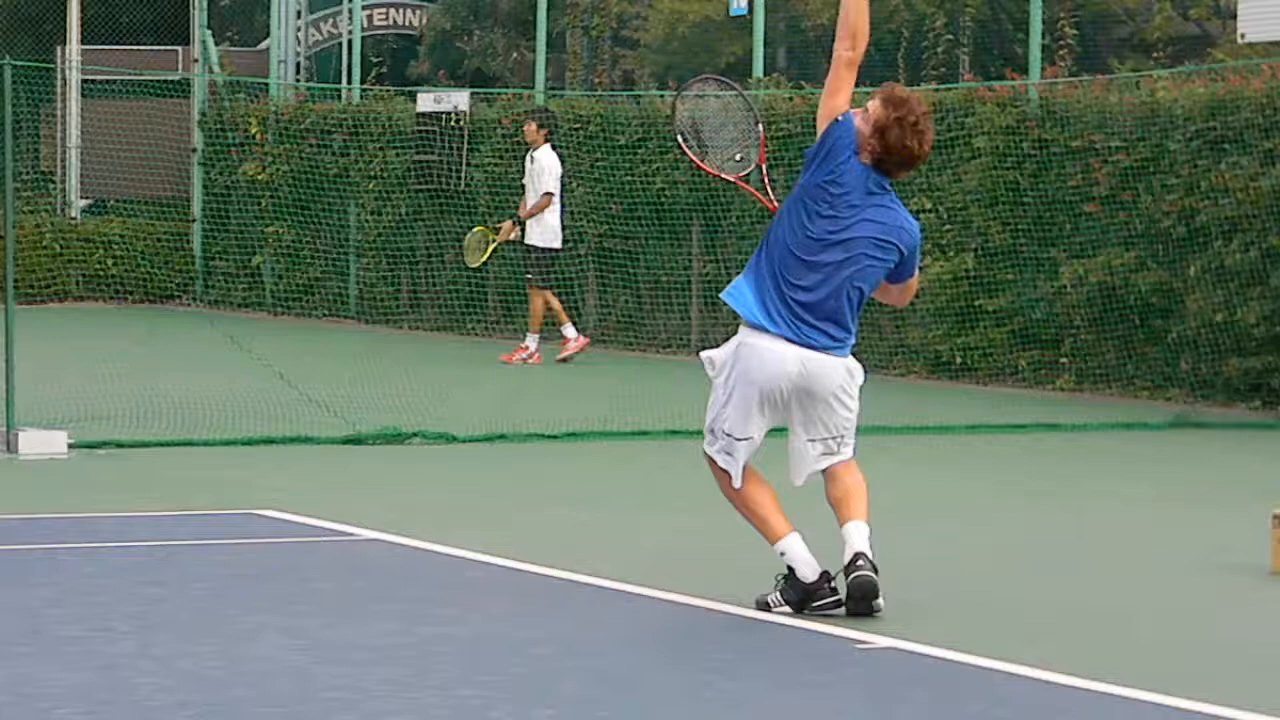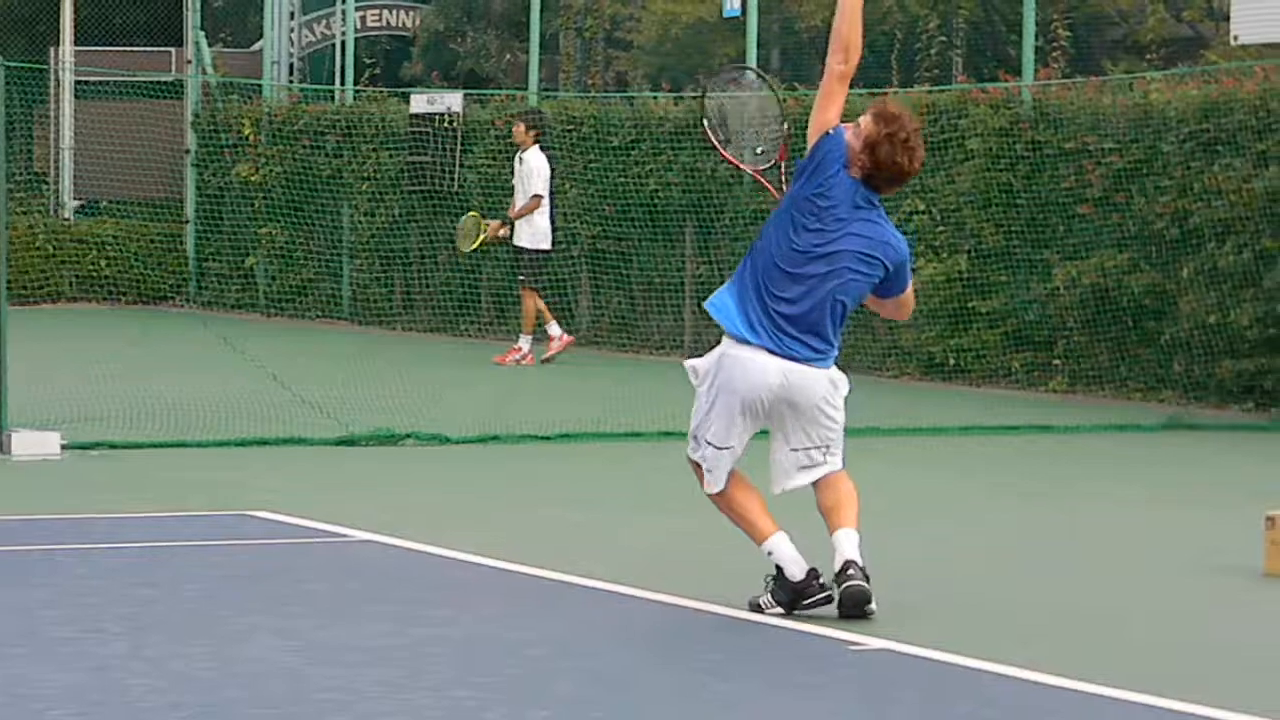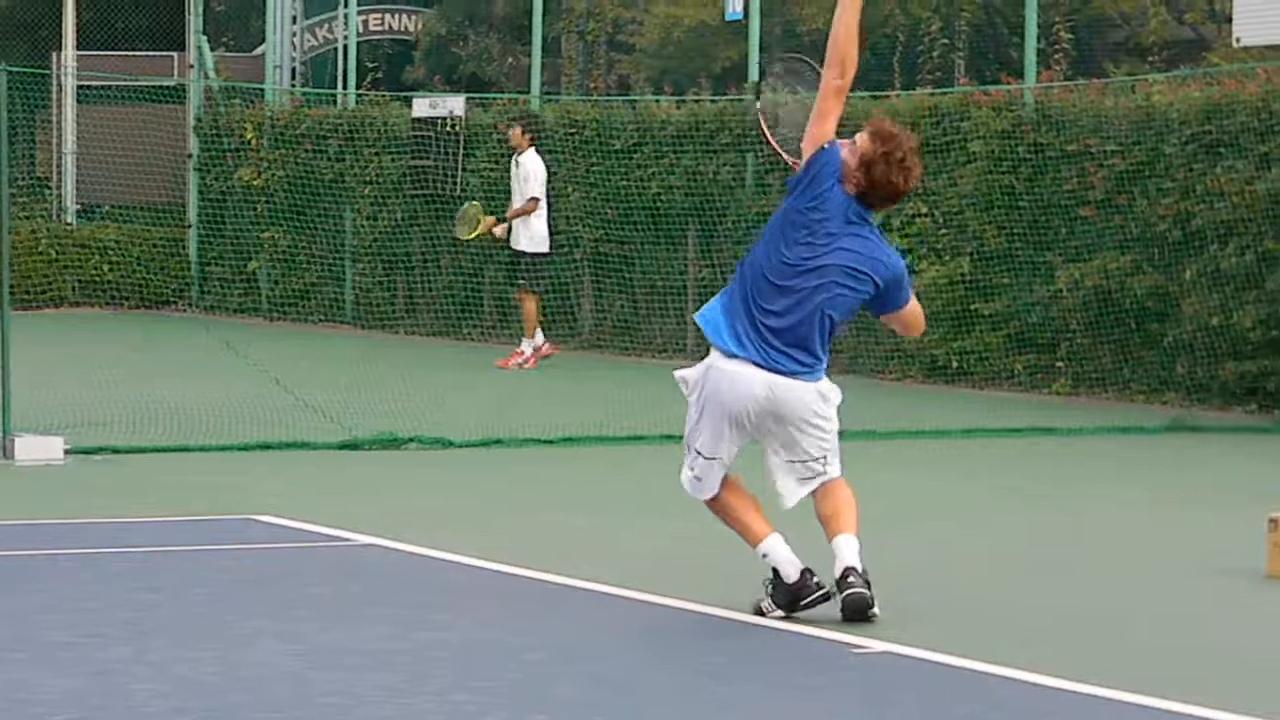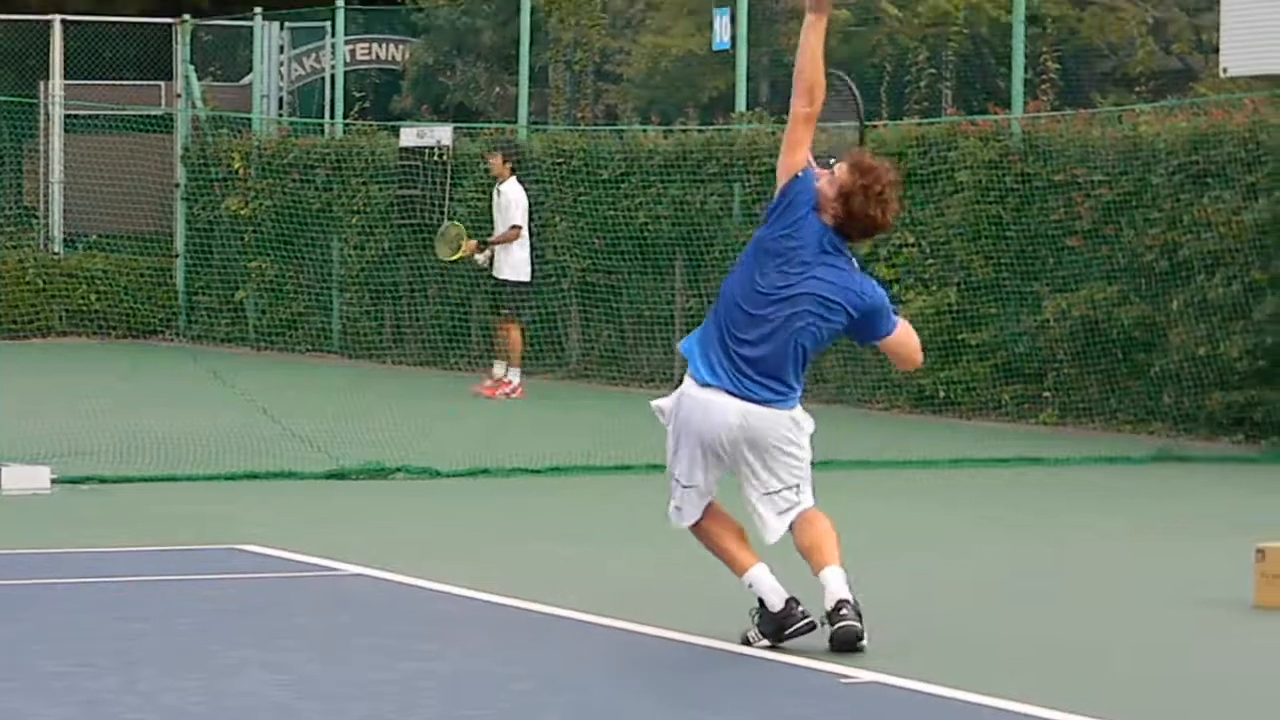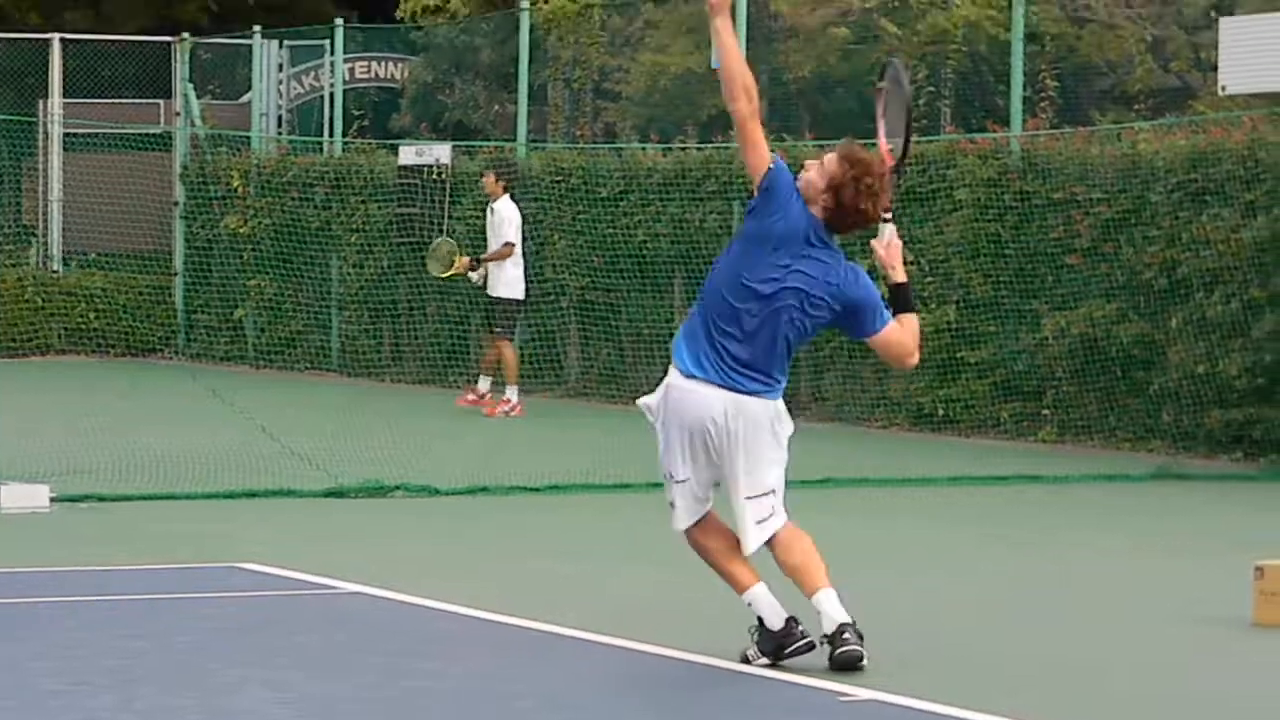
dt=0.1s
person 1, frame 1
left shoulder: (839, 158)
right shoulder: (903, 230)
left elbow: (848, 52)
right elbow: (898, 294)
left hip: (762, 351)
right hip: (829, 366)
left knee: (725, 464)
right knee: (838, 463)
left ankle: (806, 574)
right ankle: (859, 557)
person 1, frame 2
left shoulder: (826, 171)
right shoulder: (890, 245)
left elbow: (840, 65)
right elbow: (898, 311)
left hip: (745, 360)
right hip: (813, 376)
left knee: (709, 467)
right knee: (828, 472)
left ankle: (794, 572)
right ankle: (849, 564)
person 1, frame 3
left shoulder: (820, 190)
right shoulder: (882, 261)
left elbow: (836, 81)
right elbow: (915, 324)
left hip: (729, 374)
right hip: (799, 389)
left knee: (706, 478)
right knee: (826, 480)
left ankle: (791, 575)
right ankle: (851, 571)
person 1, frame 4
left shoulder: (794, 217)
right shoulder: (859, 292)
left elbow: (805, 109)
right elbow: (911, 357)
left hip: (706, 402)
right hip: (773, 416)
left knee: (695, 509)
right knee: (802, 514)
left ankle: (777, 604)
right ankle: (840, 604)
person 1, frame 5
left shoulder: (778, 199)
right shoulder: (847, 284)
left elbow: (744, 108)
right elbow: (906, 356)
right wrist: (898, 284)
left hip: (689, 393)
right hip: (754, 412)
left knee: (697, 520)
right knee: (770, 526)
left ankle: (777, 624)
right ankle: (840, 627)
person 2, frame 1
left shoulder: (547, 160)
right shoulder: (531, 157)
left elbow: (546, 200)
left wrist: (517, 222)
right wrist: (519, 221)
left hip: (544, 236)
right hip: (535, 235)
left knee: (536, 289)
right knee: (542, 290)
left ankle: (530, 347)
right ankle: (573, 337)
person 2, frame 2
left shoulder: (536, 162)
right shoulder: (520, 158)
left elbow: (535, 202)
left wrist: (506, 221)
right wrist: (508, 222)
left hip: (533, 238)
right hip: (523, 237)
left knee: (527, 291)
right knee: (529, 291)
left ankle: (523, 349)
right ankle: (558, 335)
person 2, frame 3
left shoulder: (533, 164)
right shoulder: (516, 160)
left elbow: (532, 204)
left wrist: (501, 220)
right wrist: (506, 223)
left hip: (532, 241)
right hip: (520, 240)
left knee: (529, 294)
right knee: (523, 294)
left ankle: (528, 352)
right ankle: (539, 343)
person 2, frame 4
left shoulder: (514, 193)
right shoulder: (499, 189)
left elbow: (515, 232)
left wrist: (482, 244)
right wrist: (489, 250)
left hip: (514, 271)
right hip: (502, 269)
left knee: (510, 324)
right knee: (501, 323)
left ankle: (514, 382)
right ankle: (498, 375)
person 2, frame 5
left shoulder: (508, 211)
right shoulder: (492, 208)
left elbow: (507, 250)
left wrist: (475, 261)
right wrist: (484, 267)
left hip: (508, 288)
right hip: (495, 286)
left knee: (503, 341)
right knee: (492, 339)
left ankle: (512, 400)
right ankle: (481, 391)
